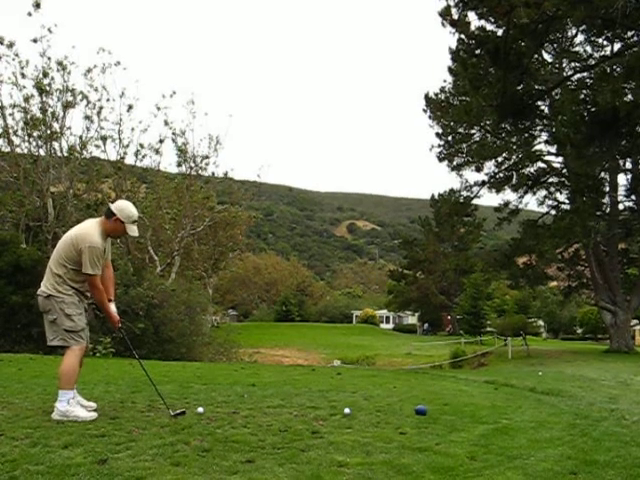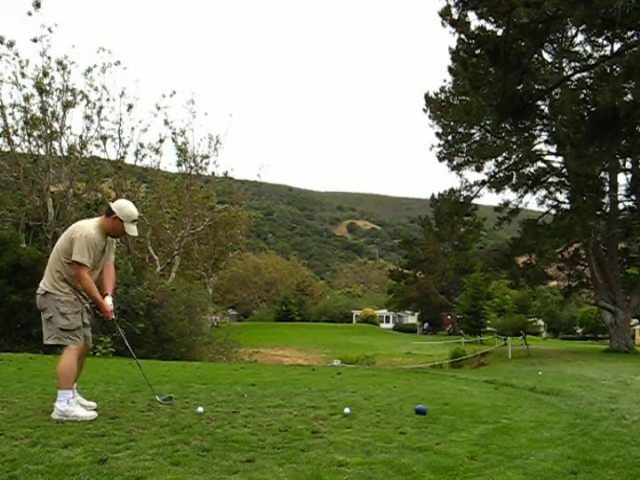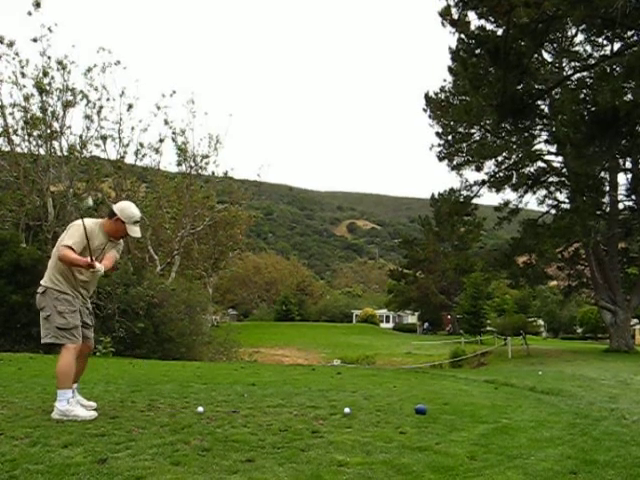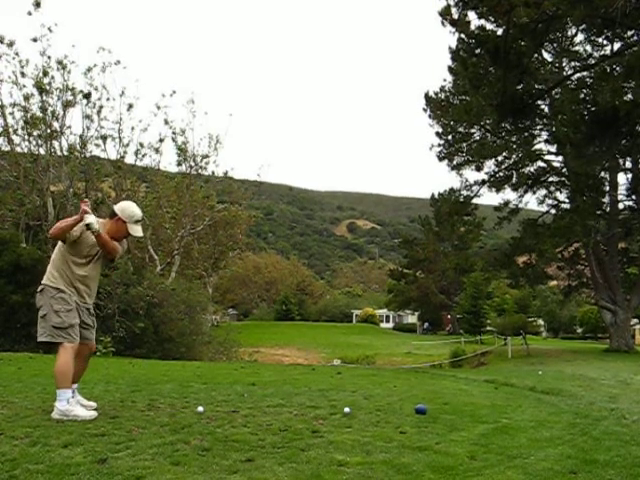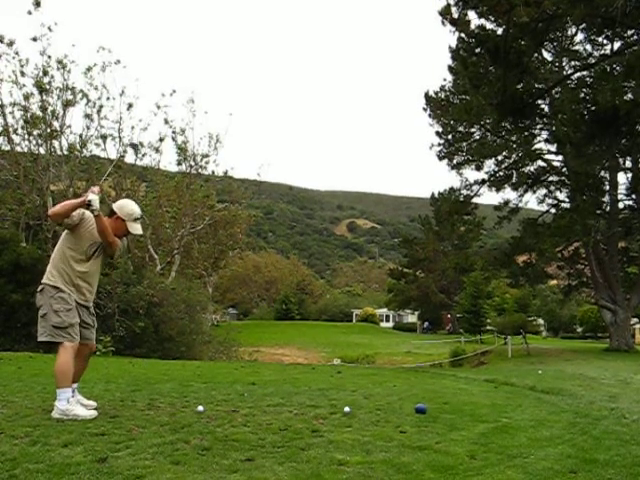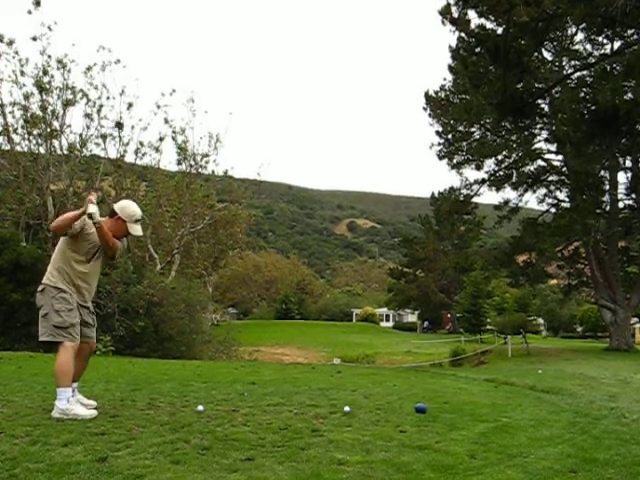
dt=0.2s
person 1, frame 1
left shoulder: (101, 231)
right shoulder: (91, 240)
left elbow: (107, 269)
right elbow: (94, 285)
left wrist: (112, 303)
right wrist: (109, 314)
left hip: (70, 295)
right hip: (60, 295)
left knee: (81, 346)
right knee: (75, 347)
left ankle: (69, 396)
right ankle: (64, 406)
person 1, frame 2
left shoulder: (108, 236)
right shoulder: (87, 233)
left elbow: (108, 268)
right elbow: (81, 275)
left wrist: (108, 297)
right wrist: (101, 305)
left hip: (75, 296)
right hip: (59, 294)
left knee: (84, 346)
right knee: (72, 346)
left ankle: (70, 395)
right ankle: (63, 406)
person 1, frame 3
left shoulder: (116, 242)
right shoulder: (84, 227)
left elbow: (108, 261)
right elbow: (62, 253)
left wrist: (99, 267)
right wrist: (83, 261)
left hip: (78, 296)
right hip: (58, 292)
left knee: (86, 346)
right knee: (71, 346)
left ankle: (70, 395)
right ankle: (63, 405)
person 1, frame 4
left shoulder: (119, 243)
right shoulder: (83, 224)
left elbow: (108, 248)
right elbow: (54, 233)
left wrist: (94, 228)
right wrist: (79, 218)
left hip: (82, 298)
right hip: (58, 291)
left knee: (87, 347)
right knee: (69, 345)
left ankle: (70, 395)
right ankle: (63, 405)
person 1, frame 5
left shoulder: (116, 240)
right shoulder: (83, 218)
left elbow: (108, 240)
right elbow: (53, 214)
left wrist: (97, 212)
right wrist: (82, 201)
left hip: (82, 298)
right hip: (58, 291)
left knee: (87, 346)
right knee: (69, 345)
left ankle: (70, 394)
right ankle: (63, 405)
person 1, frame 6
left shoulder: (116, 240)
right shoulder: (83, 222)
left elbow: (109, 245)
right elbow: (56, 227)
left wrist: (97, 220)
right wrist: (83, 211)
left hip: (81, 297)
right hip: (58, 291)
left knee: (87, 345)
right knee: (69, 344)
left ankle: (70, 394)
right ankle: (63, 404)
